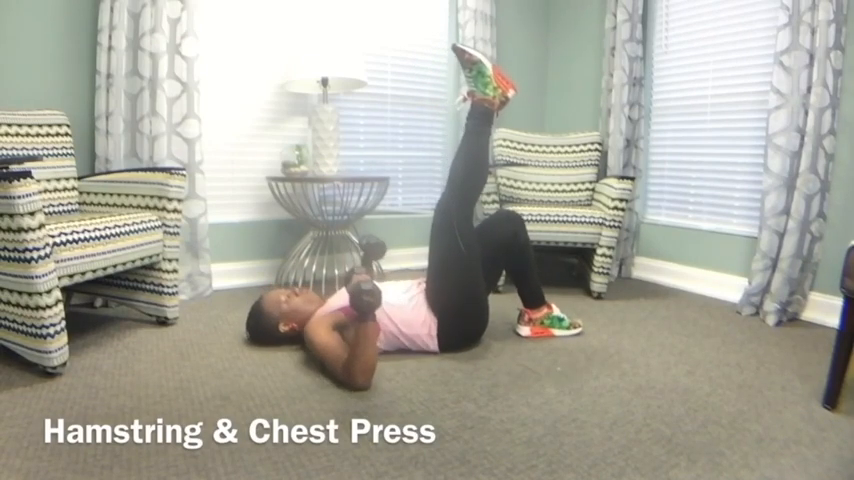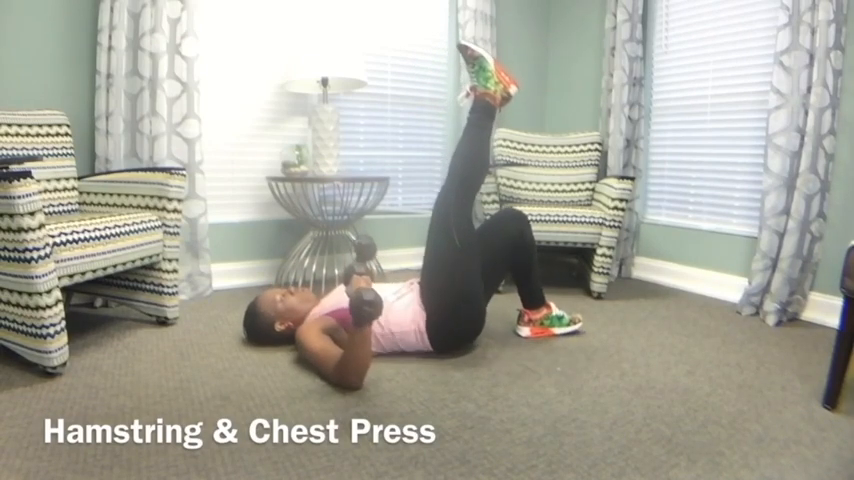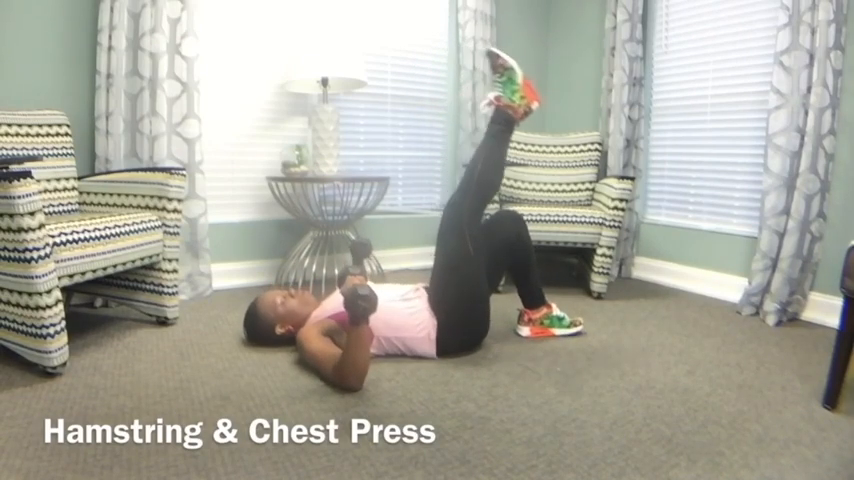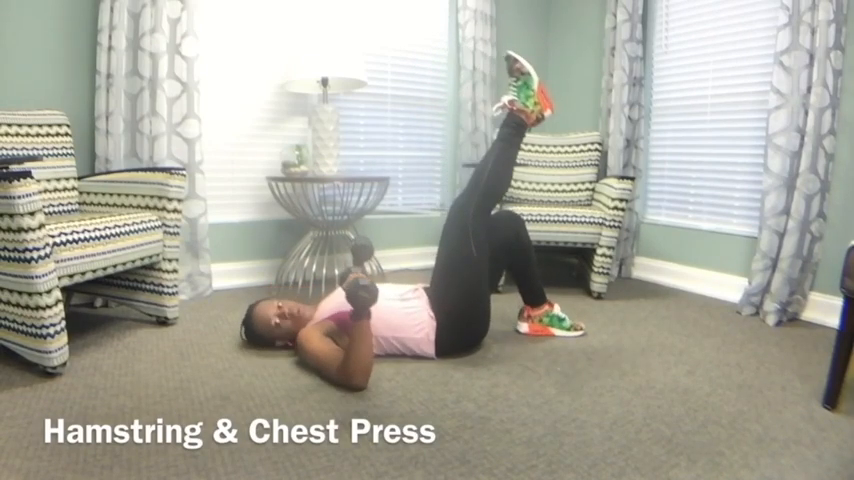
dt=0.3s
person 1, frame 1
left shoulder: (331, 309)
right shoulder: (317, 329)
right elbow: (357, 377)
left hip: (435, 303)
right hip: (451, 324)
left knee: (507, 222)
right knee: (453, 207)
left ankle: (536, 313)
right ankle: (484, 104)
person 1, frame 2
left shoulder: (325, 309)
right shoulder: (309, 334)
right elbow: (349, 378)
left hip: (437, 309)
right hip: (444, 325)
left knee: (511, 222)
right knee: (452, 202)
left ankle: (536, 314)
right ankle: (486, 101)
person 1, frame 3
left shoulder: (328, 310)
right shoulder: (310, 336)
right elbow: (350, 378)
left hip: (431, 302)
right hip: (451, 328)
left knee: (508, 223)
right knee: (462, 209)
left ankle: (536, 313)
right ankle: (507, 110)
person 1, frame 4
left shoulder: (324, 313)
right shoulder: (310, 338)
right elbow: (355, 377)
right wrist: (360, 313)
left hip: (435, 305)
right hip: (449, 327)
left knee: (506, 223)
right knee: (468, 211)
left ankle: (537, 311)
right ankle: (519, 116)
